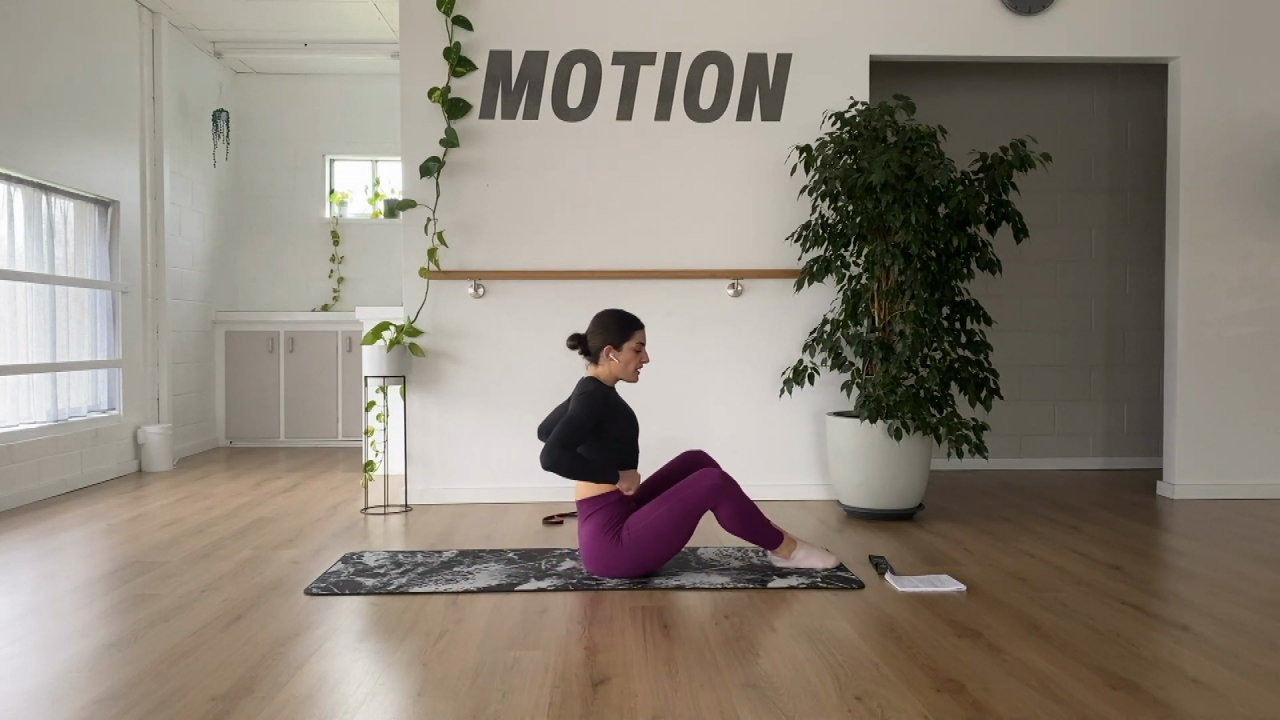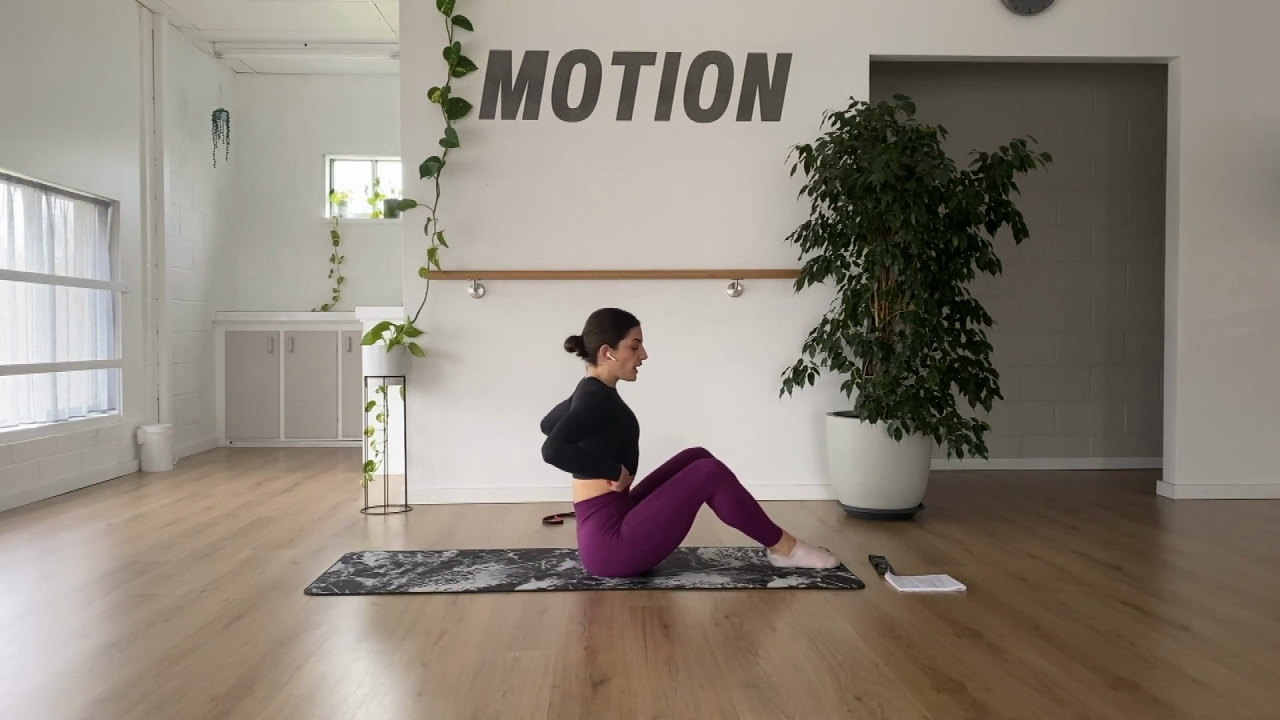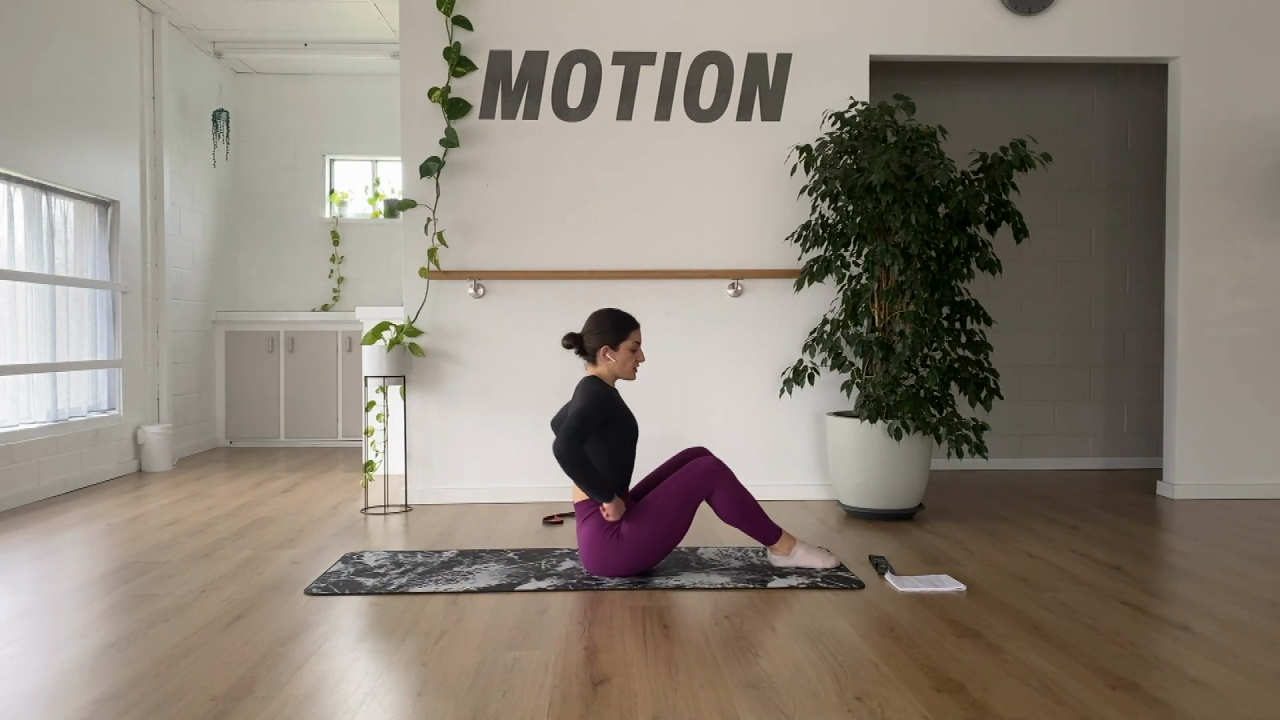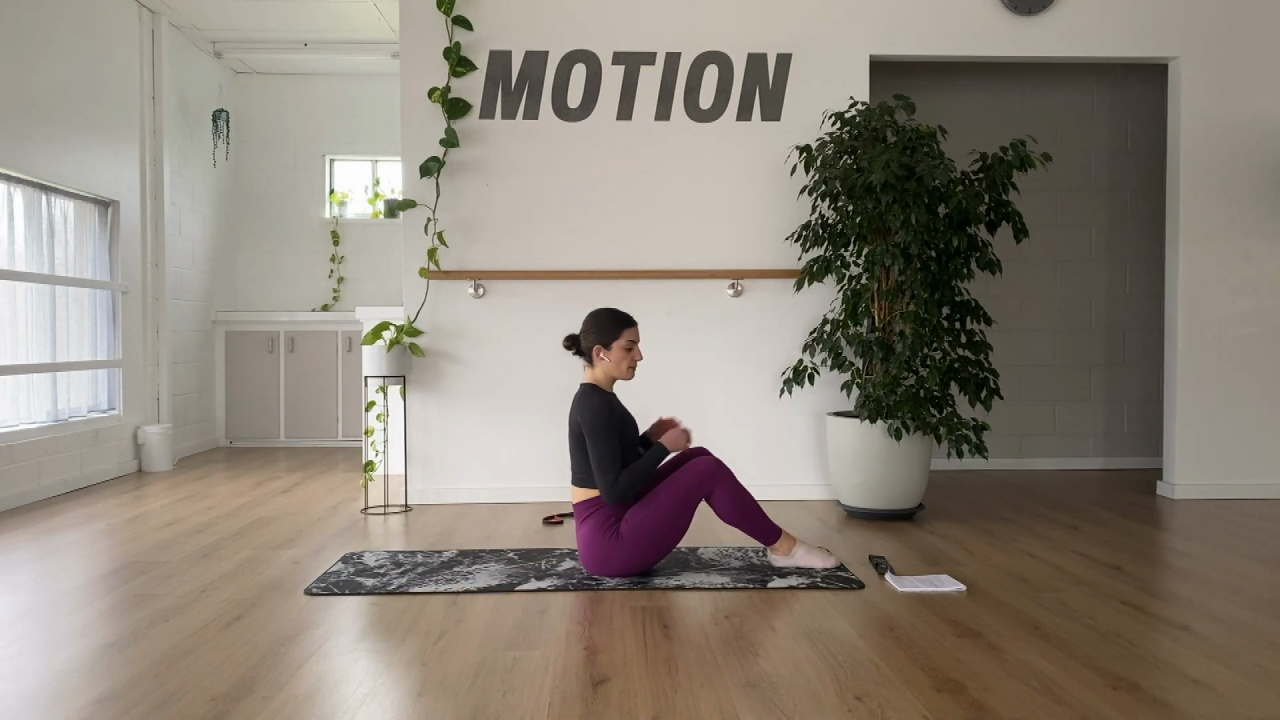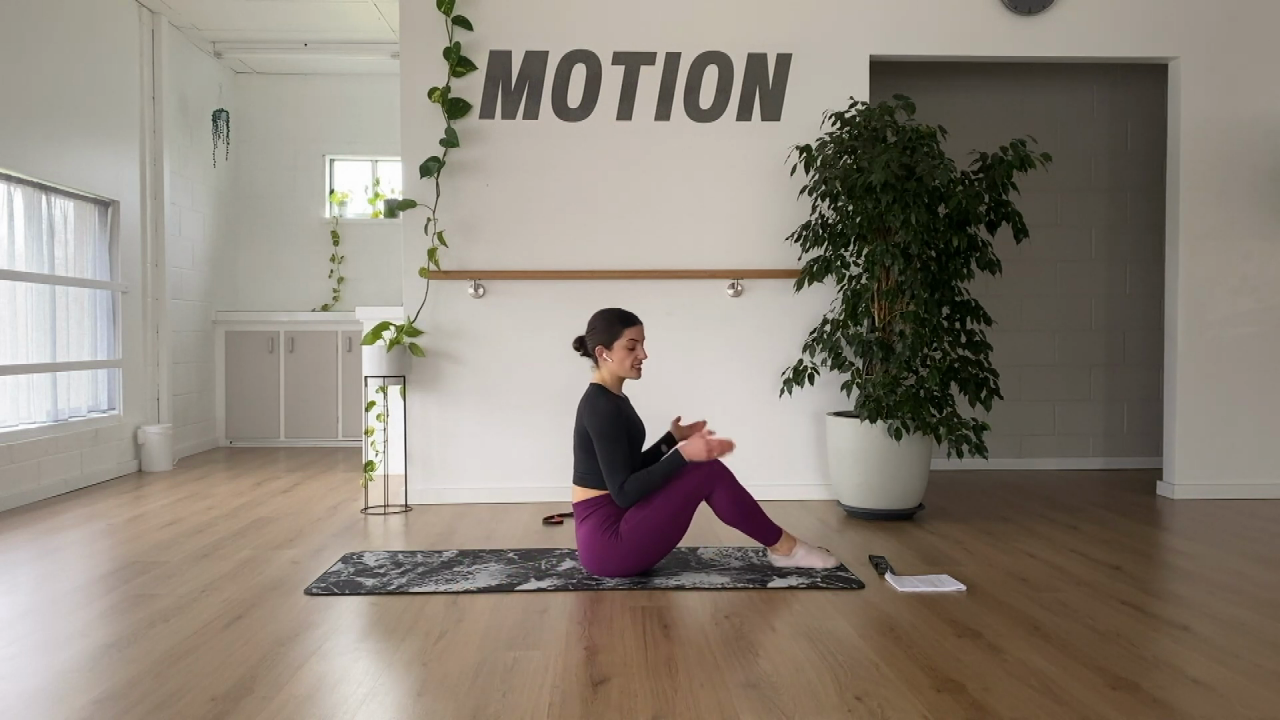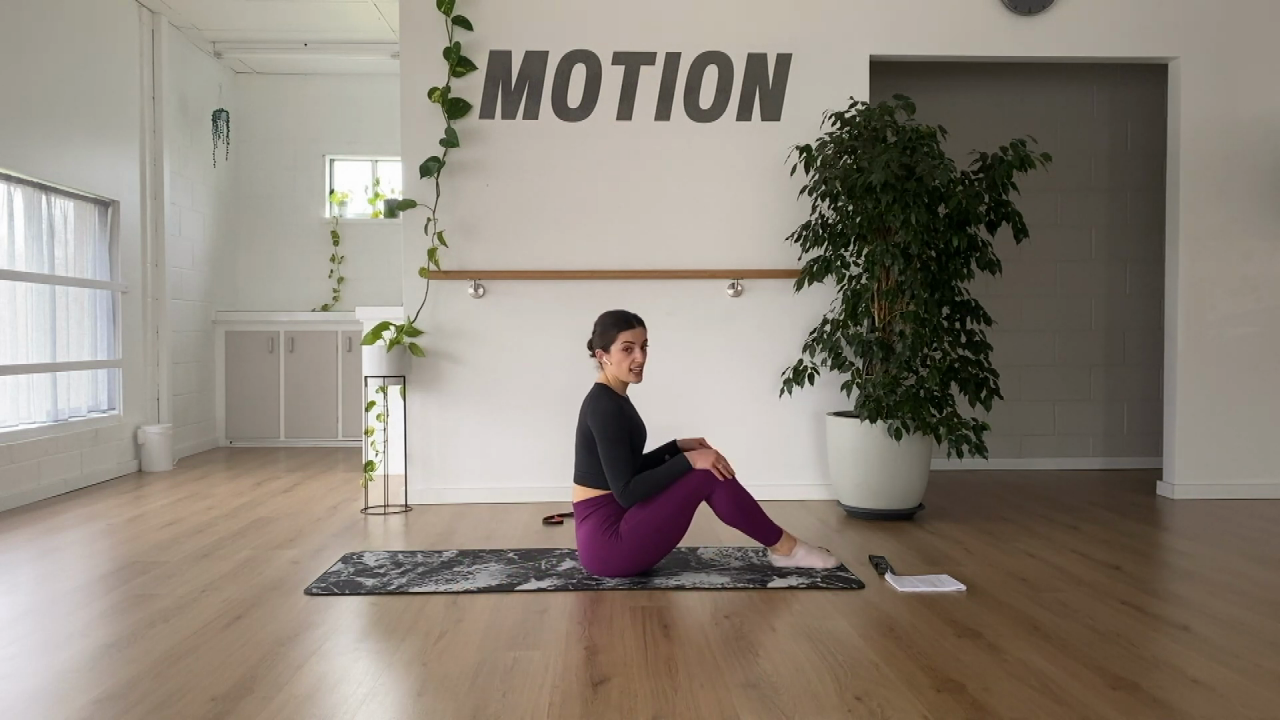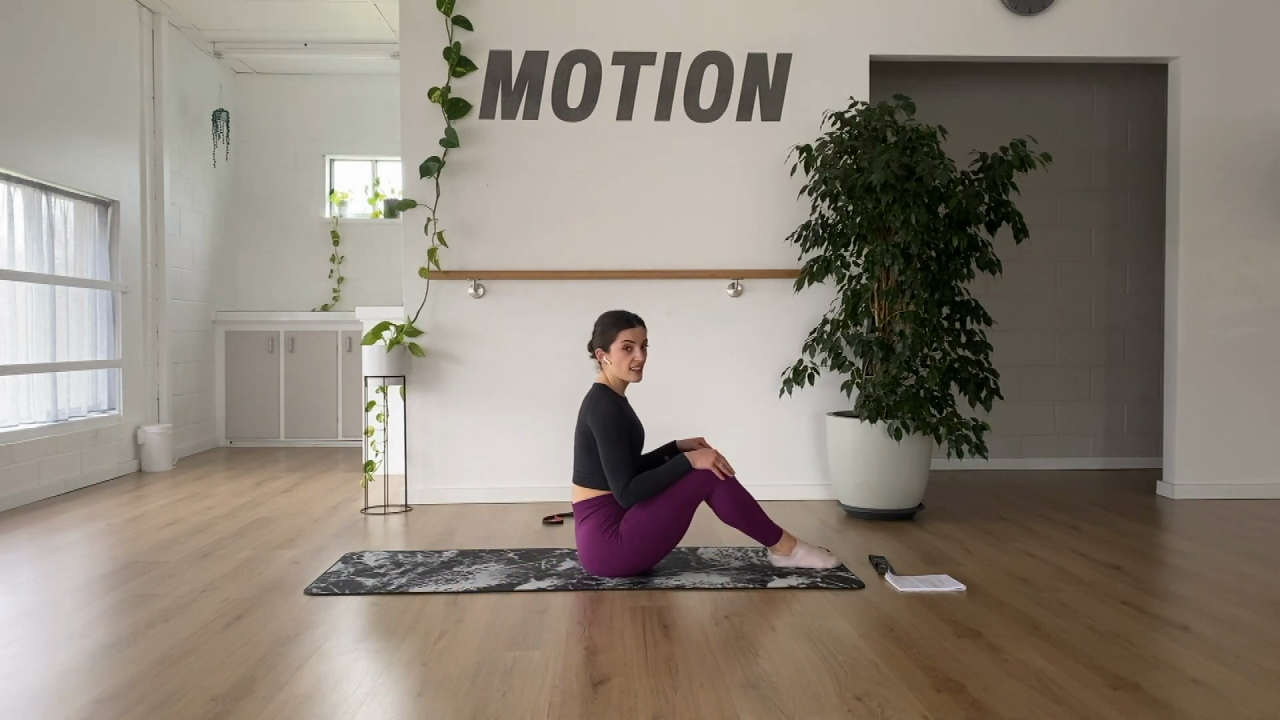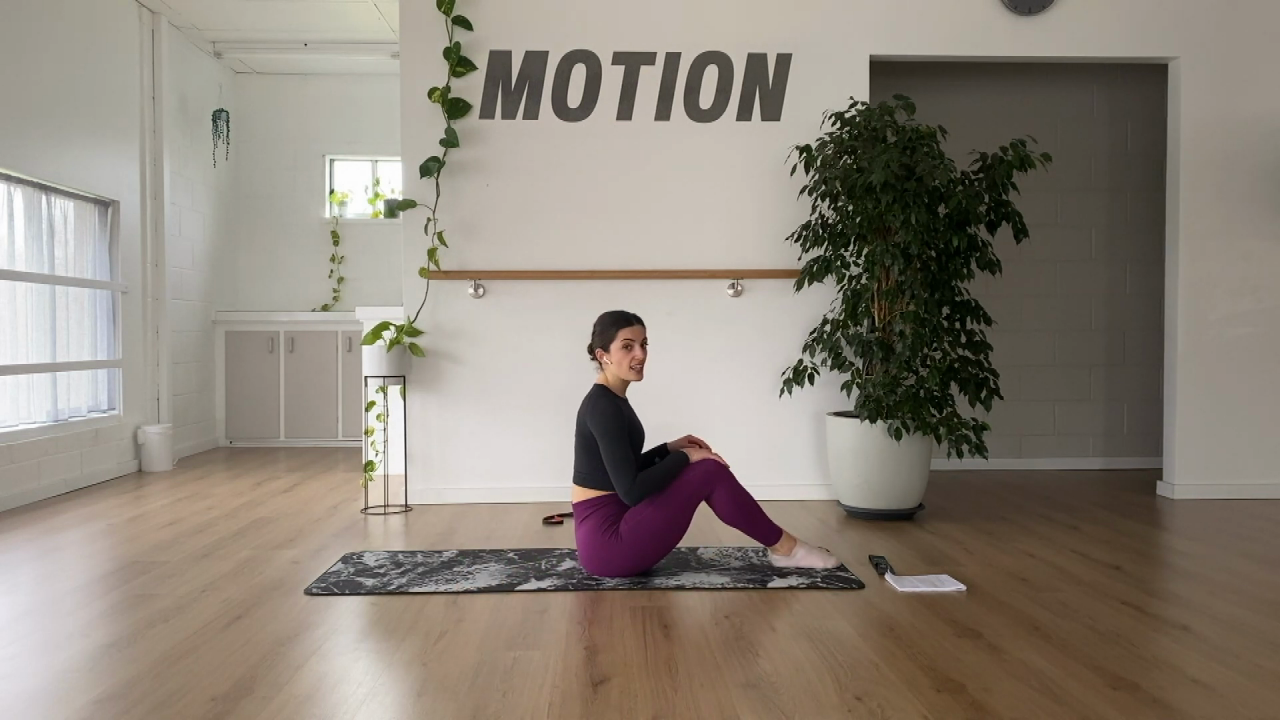
dt=0.4s
person 1, frame 1
left shoulder: (592, 391)
right shoulder: (594, 397)
left elbow: (545, 431)
right elbow: (551, 457)
right wrist: (615, 475)
left hip: (619, 521)
right hip: (611, 544)
left knee: (696, 462)
right knee: (713, 483)
left ankle: (769, 533)
right ankle: (784, 548)
person 1, frame 2
left shoulder: (592, 391)
right shoulder: (596, 397)
left elbow: (548, 424)
right elbow: (553, 450)
right wrist: (613, 470)
left hip: (613, 524)
right hip: (609, 543)
left knee: (696, 459)
right knee: (710, 472)
left ankle: (771, 534)
right ankle: (783, 547)
person 1, frame 3
left shoulder: (592, 390)
right shoulder: (597, 395)
left elbow: (559, 424)
right elbow: (563, 447)
right wrist: (608, 496)
left hip: (610, 530)
right hip: (610, 544)
left knee: (697, 457)
right knee: (708, 471)
left ankle: (775, 539)
right ankle: (782, 547)
person 1, frame 4
left shoulder: (592, 398)
right shoulder: (597, 404)
right elbow: (613, 489)
left wrist: (649, 439)
right wrist: (661, 448)
left hip: (612, 526)
right hip: (609, 544)
left knee: (698, 457)
right knee: (708, 471)
left ankle: (778, 541)
right ankle: (784, 547)
person 1, frame 5
left shoulder: (610, 399)
right shoulder: (603, 406)
right elbow: (624, 492)
left wrist: (672, 439)
right wrist: (683, 454)
left hip: (612, 529)
right hip: (608, 544)
left knee: (700, 463)
right knee: (708, 472)
left ankle: (778, 542)
right ankle: (783, 547)
person 1, frame 6
left shoulder: (613, 399)
right shoulder: (606, 406)
right elbow: (626, 492)
left wrist: (678, 448)
right wrist: (687, 460)
left hip: (612, 528)
right hip: (608, 543)
left knee: (704, 466)
right knee: (708, 475)
left ankle: (779, 543)
right ankle: (784, 547)
person 1, frame 7
left shoulder: (610, 400)
right shoulder: (605, 407)
right elbow: (626, 492)
left wrist: (678, 448)
right wrist: (688, 460)
left hip: (612, 530)
right hip: (609, 544)
left knee: (704, 467)
right knee: (708, 474)
left ankle: (780, 543)
right ankle: (784, 547)
person 1, frame 8
left shoulder: (612, 400)
right shoulder: (604, 407)
right elbow: (631, 490)
left wrist: (669, 449)
right wrist: (682, 456)
left hip: (612, 530)
right hip: (608, 544)
left knee: (702, 465)
right knee: (709, 471)
left ankle: (779, 543)
right ankle: (784, 547)
